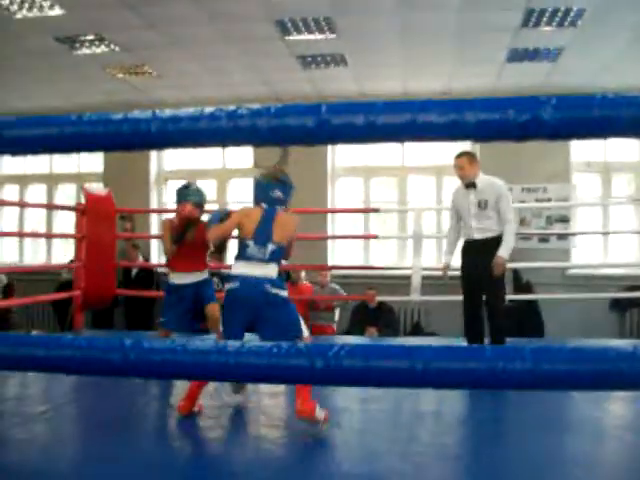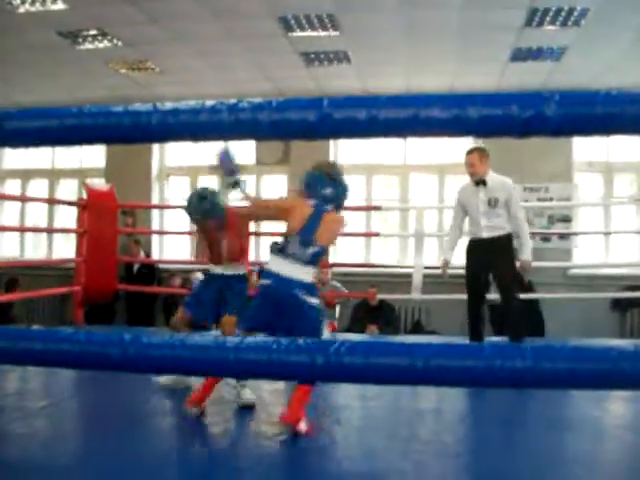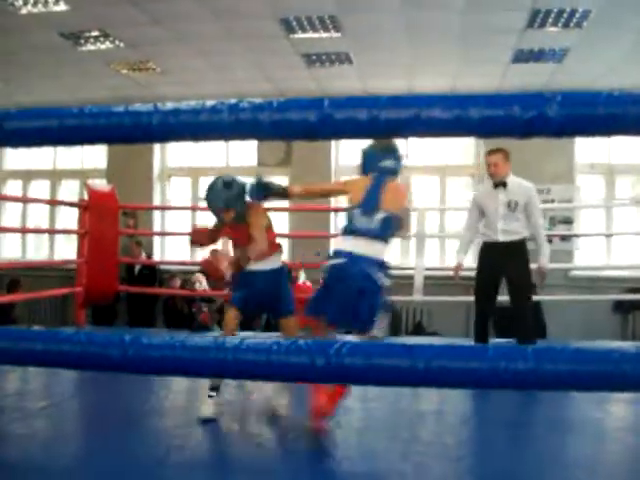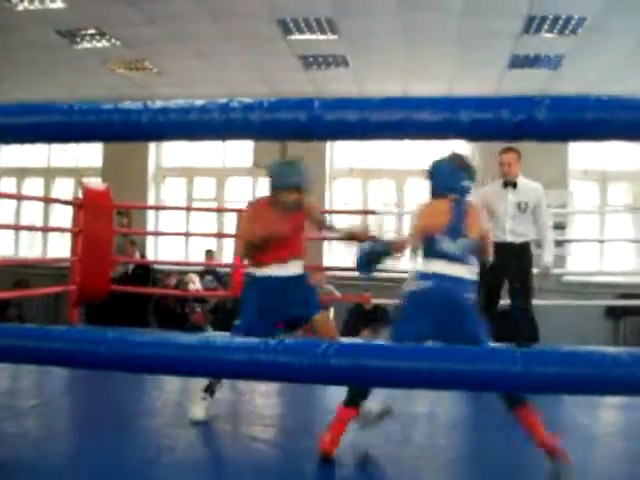
dt=0.2s
person 1, frame 1
left shoulder: (246, 214)
right shoulder: (291, 221)
left elbow: (211, 238)
left wrist: (214, 223)
left hip: (238, 287)
right hip: (268, 288)
left ankle: (188, 402)
right ankle: (306, 404)
person 1, frame 2
left shoulder: (295, 204)
right shoulder: (336, 221)
left elbow: (254, 207)
left hip: (272, 282)
right hip: (301, 290)
right ankle: (295, 415)
person 1, frame 3
left shoulder: (356, 184)
right shoulder: (400, 191)
left elbow: (309, 190)
left wrist: (273, 188)
left hip: (341, 263)
right hip: (371, 270)
left knee: (323, 332)
left ankle: (319, 396)
right ankle: (326, 403)
person 1, frame 4
left shoulder: (431, 208)
right shoulder: (478, 214)
left elbow: (406, 243)
right elbow: (482, 251)
left wrist: (377, 249)
left hip: (426, 291)
right hip: (462, 296)
left ankle: (333, 436)
right ankle: (540, 436)
person 2, frame 1
left shoulder: (205, 226)
right shoulder: (169, 225)
right elbow: (169, 254)
right wrist: (180, 228)
left hip: (201, 282)
right hip: (177, 286)
left knee: (213, 315)
right knee: (165, 335)
person 2, frame 2
left shoulder: (238, 217)
right shoulder: (203, 226)
right elbow: (205, 256)
left hip: (235, 278)
right hip: (212, 276)
left knee: (228, 327)
right knee: (179, 322)
left ankle: (241, 384)
person 2, frame 3
left shoulder: (255, 212)
right shoulder: (225, 217)
left elbow: (262, 246)
right elbow: (215, 233)
left wrist: (233, 262)
right wrist: (205, 235)
left hip: (273, 274)
right hip: (244, 274)
left knee: (289, 332)
right knee: (229, 327)
left ankle: (281, 387)
right ankle: (213, 394)
person 2, frame 4
left shoulder: (305, 206)
right shoulder: (255, 209)
left elbow: (325, 226)
right elbow: (241, 254)
left wrist: (350, 235)
right wrist: (262, 235)
left hip: (294, 280)
right hip: (261, 283)
left knee: (327, 329)
right ankle: (207, 394)
person 3, frame 1
left shoulder: (497, 186)
right shoulder: (457, 194)
left elbow: (509, 222)
right elbow: (454, 227)
left wrist: (503, 253)
right wrist: (447, 258)
left hip: (493, 247)
right hip: (470, 249)
left knee: (495, 302)
right knee: (471, 303)
left ankle: (497, 346)
right ankle: (475, 347)
person 3, frame 2
left shoulder: (506, 185)
right shoulder: (464, 192)
left elbow: (519, 220)
right elbow: (456, 225)
left wrist: (525, 253)
right wrist: (447, 254)
left hip: (501, 246)
right hip: (476, 247)
left knee: (509, 299)
right knee: (474, 301)
left ankle: (517, 343)
right ankle: (475, 345)
person 3, frame 3
left shoulder: (526, 189)
right shoulder: (480, 194)
left elbow: (537, 224)
right elbow: (470, 227)
left wrist: (543, 258)
right wrist: (460, 257)
left hip: (516, 251)
right hip: (490, 251)
left knee: (522, 304)
right knee: (483, 303)
left ankle: (528, 347)
right ankle: (480, 346)
person 3, frame 4
left shoulder: (535, 190)
right shoulder: (488, 192)
left elbow: (544, 225)
left wrist: (547, 257)
left hip: (521, 251)
right hip: (493, 251)
left knee: (522, 307)
right knee: (486, 303)
left ankle: (527, 345)
